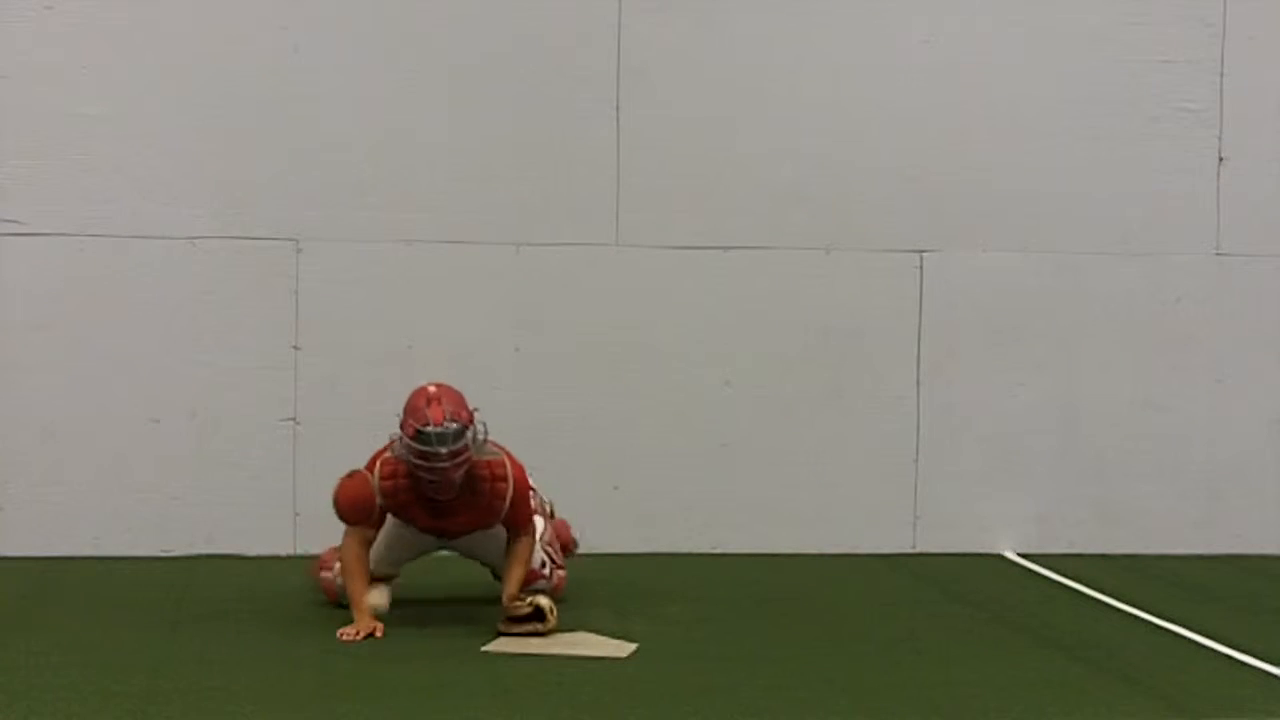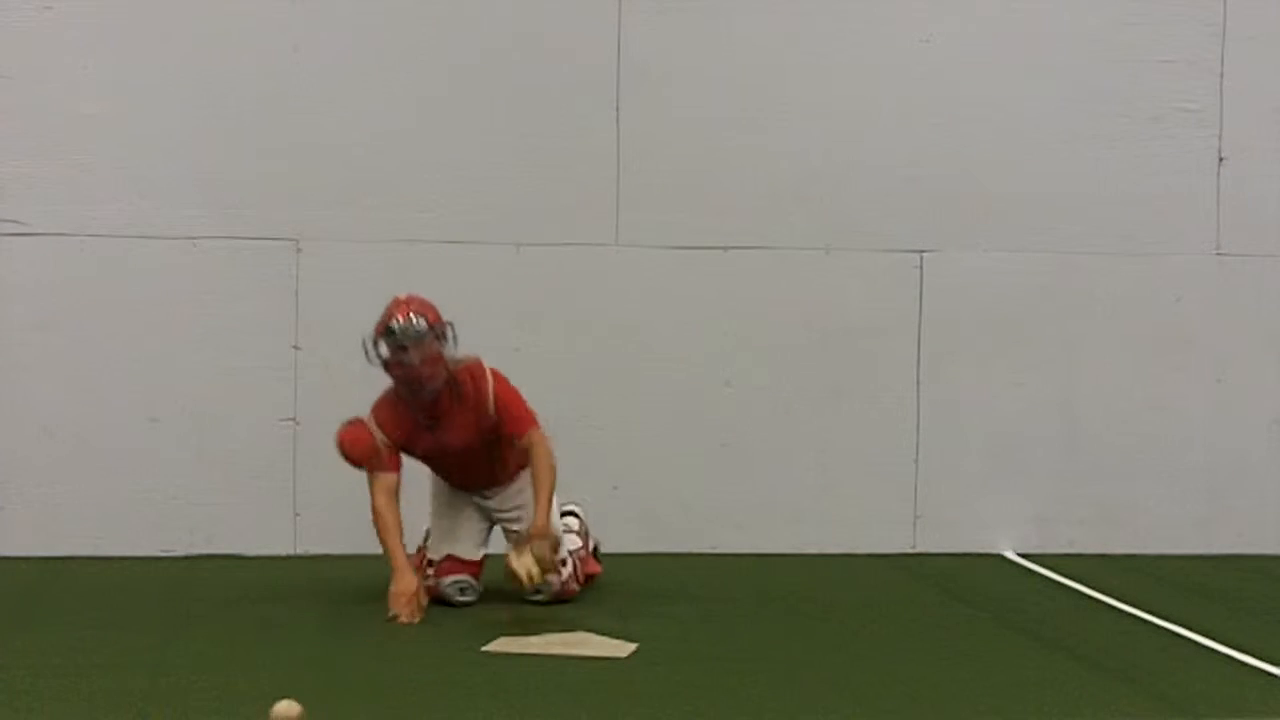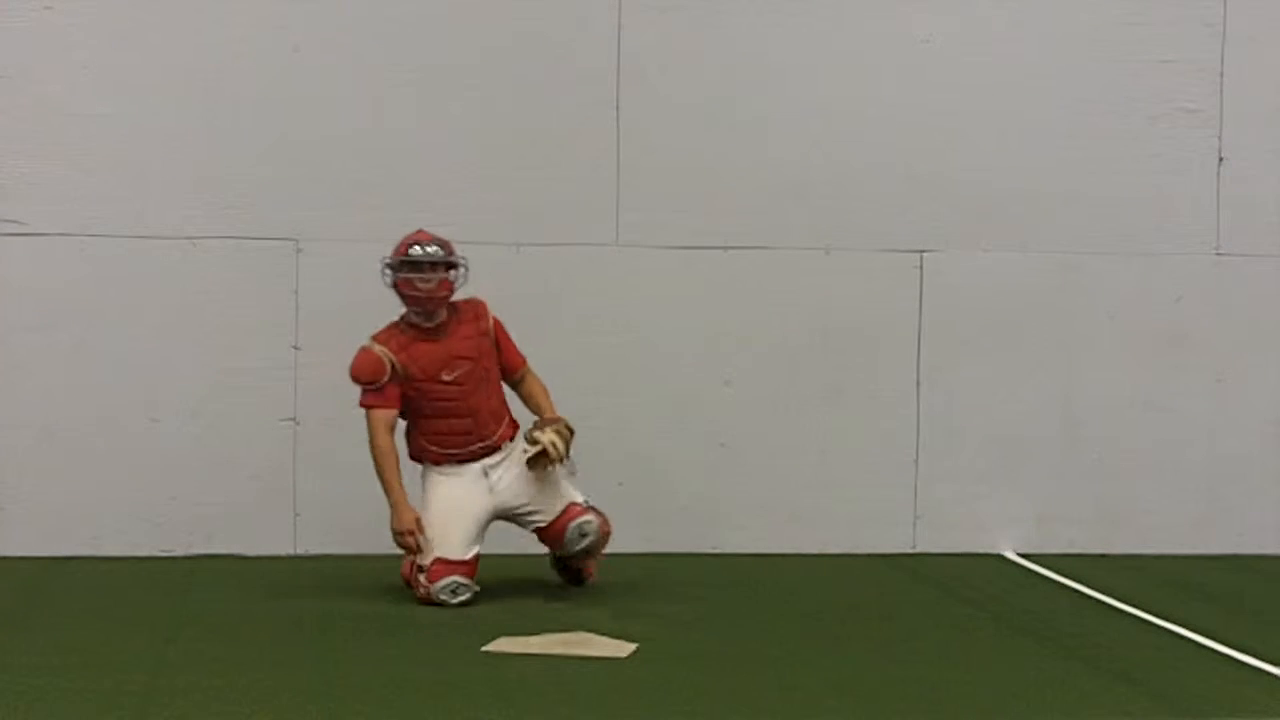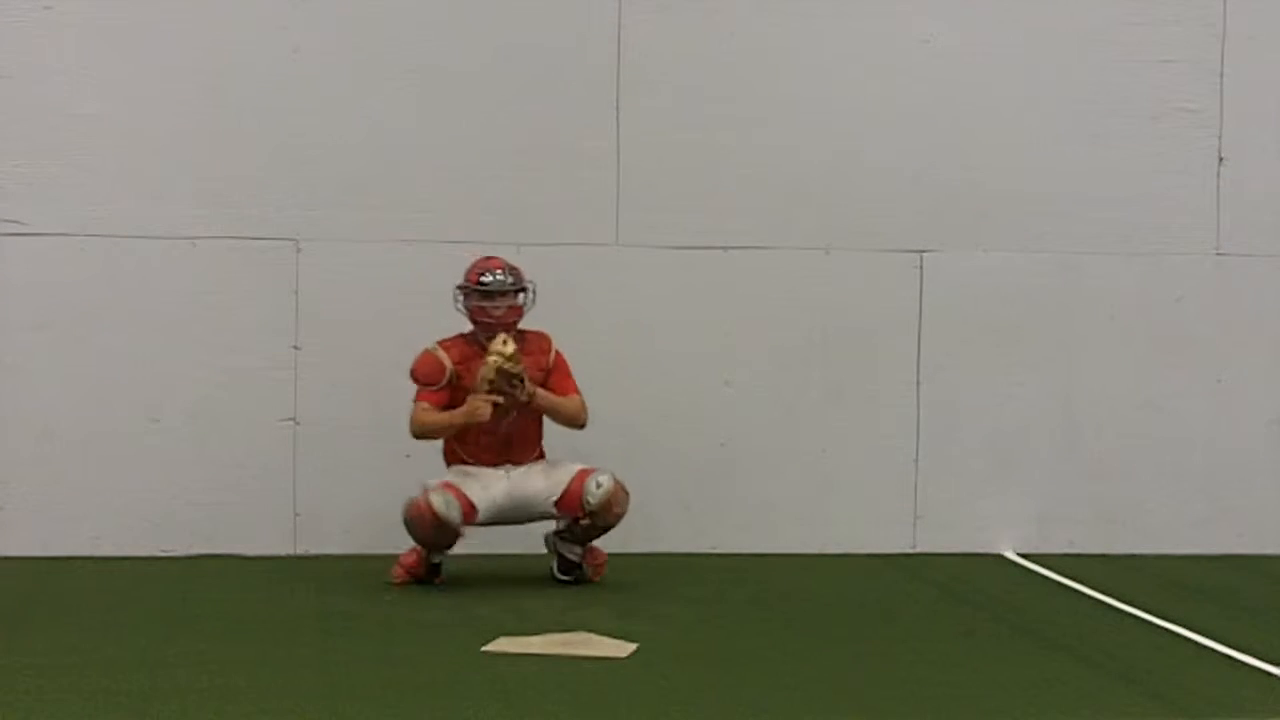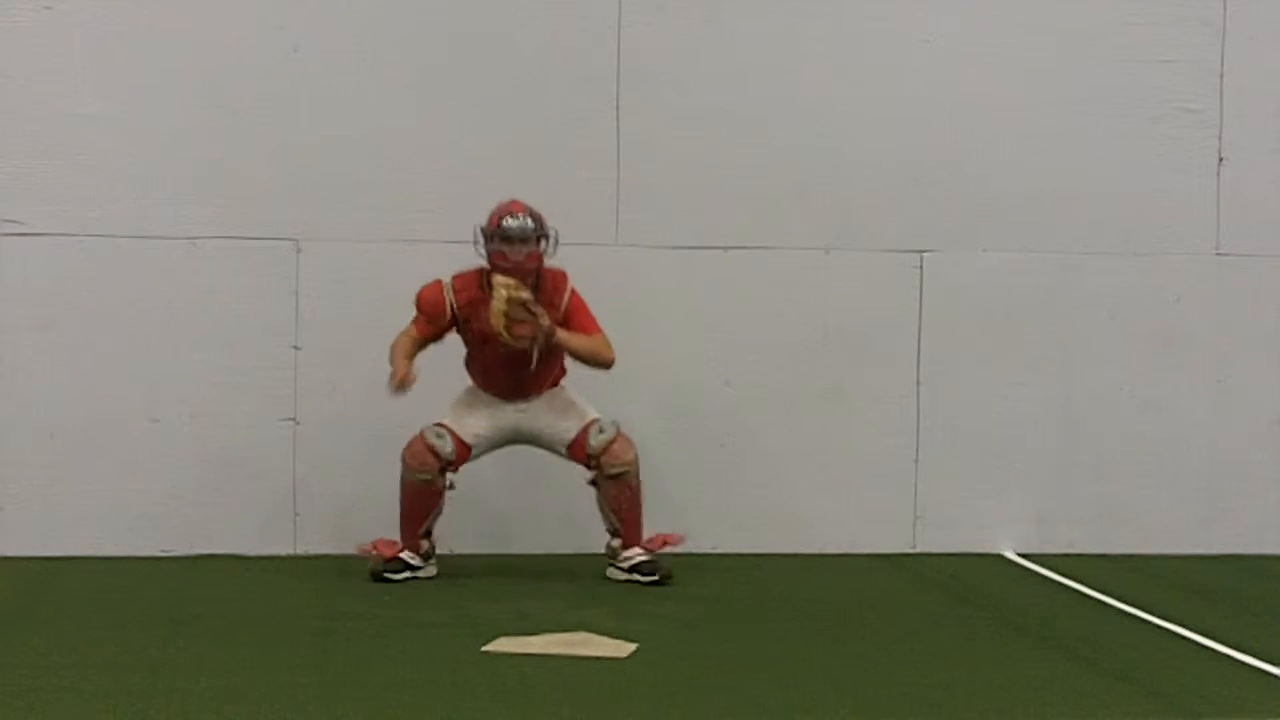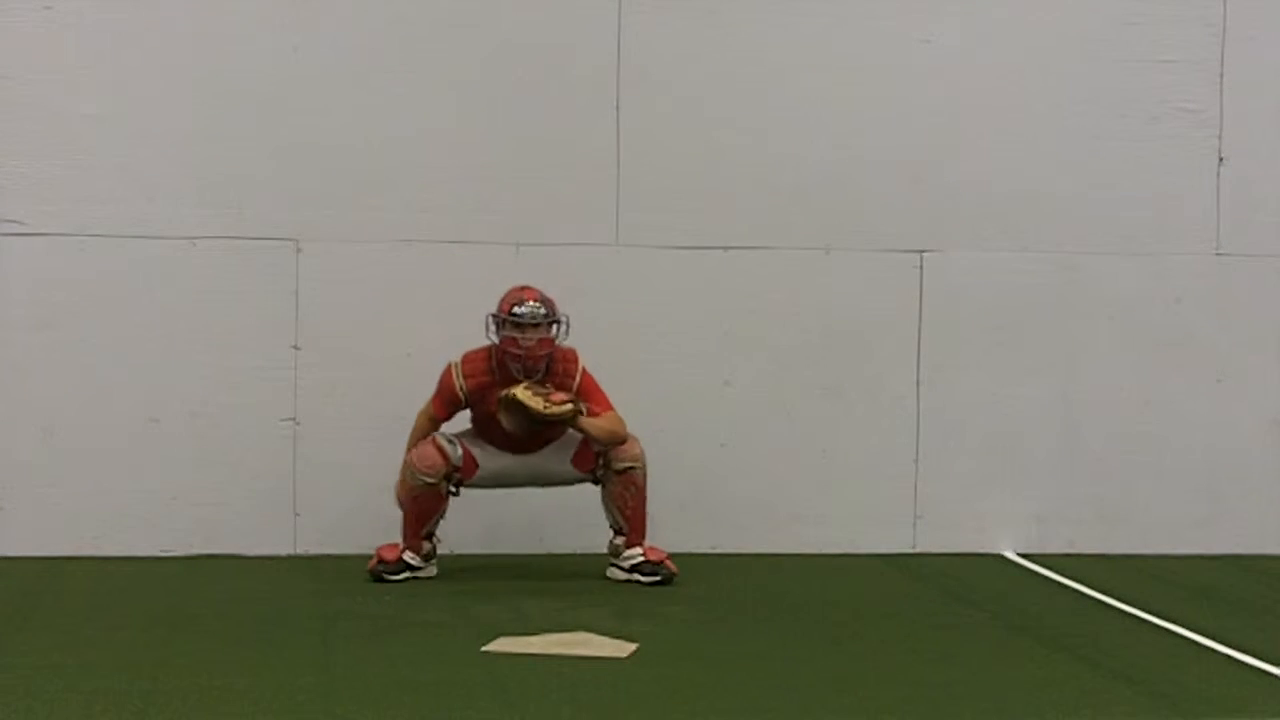
dt=0.5s
person 1, frame 1
left shoulder: (503, 473)
right shoulder: (384, 474)
left elbow: (521, 534)
right elbow: (355, 543)
left wrist: (510, 592)
right wrist: (362, 618)
right hip: (410, 522)
left knee: (545, 584)
right knee: (340, 588)
left ankle: (541, 522)
person 1, frame 2
left shoulder: (481, 382)
right shoulder: (384, 416)
left elbow: (538, 450)
right elbow: (384, 497)
left wrist: (541, 524)
right wrist: (401, 571)
left hip: (516, 478)
right hip: (455, 489)
left knee: (551, 587)
right knee: (451, 588)
left ankle: (570, 526)
right ankle: (434, 543)
person 1, frame 3
left shoulder: (479, 319)
right shoulder: (386, 351)
left elbow: (523, 376)
right elbow: (381, 432)
left wrist: (551, 418)
right wrist: (398, 505)
left hip: (509, 460)
right hip: (449, 477)
left knee: (588, 534)
right knee: (444, 590)
left ankle: (563, 550)
right ankle: (419, 552)
person 1, frame 4
left shoulder: (541, 349)
right shoulder: (448, 356)
left elbow: (578, 416)
right elbow: (418, 425)
left wrist: (533, 395)
right wrist: (462, 416)
left hip: (532, 474)
right hip: (472, 477)
left knee: (611, 496)
right knee: (423, 512)
left ankle: (568, 545)
right ankle: (433, 551)
person 1, frame 5
left shoulder: (558, 290)
right shoulder: (461, 292)
left elbow: (605, 356)
right elbow: (410, 336)
left wrist: (553, 333)
right wrist: (400, 366)
left hip: (547, 402)
right hip: (486, 403)
left knee: (617, 449)
right knee: (421, 454)
left ankle: (628, 552)
right ankle: (414, 553)
person 1, frame 6
left shoulder: (568, 367)
right shoulder: (470, 371)
left elbow: (618, 432)
right elbow: (430, 417)
left wrist: (577, 420)
right wrist: (404, 476)
left hip: (552, 452)
right hip: (490, 454)
left knee: (626, 451)
right knee: (426, 459)
left ankle: (629, 554)
right ankle: (416, 554)
